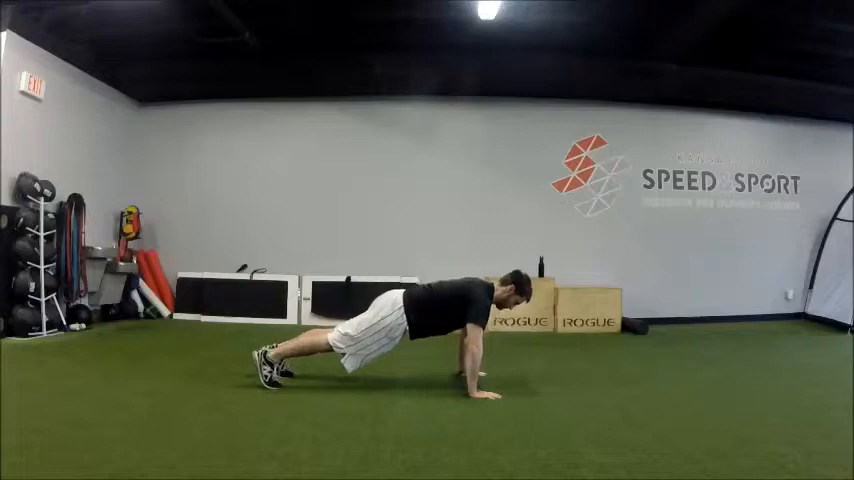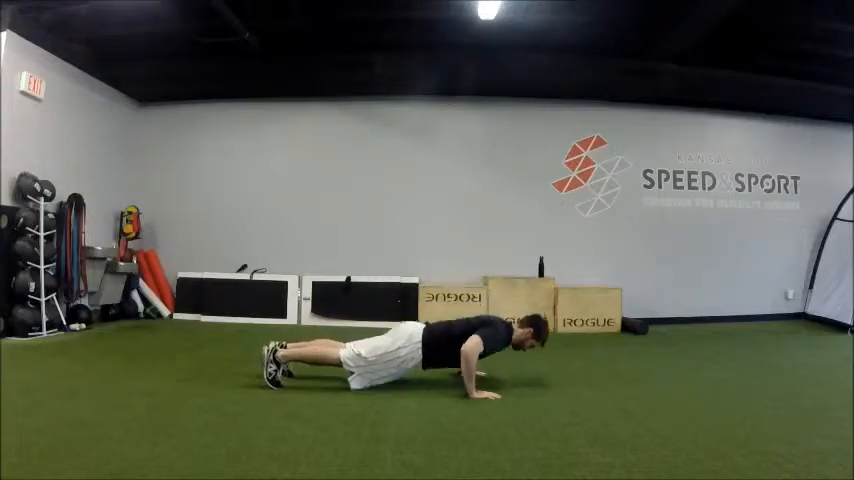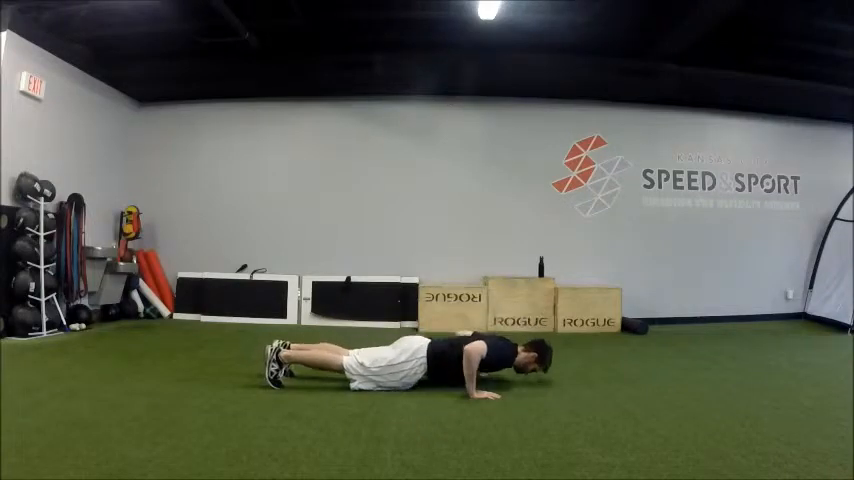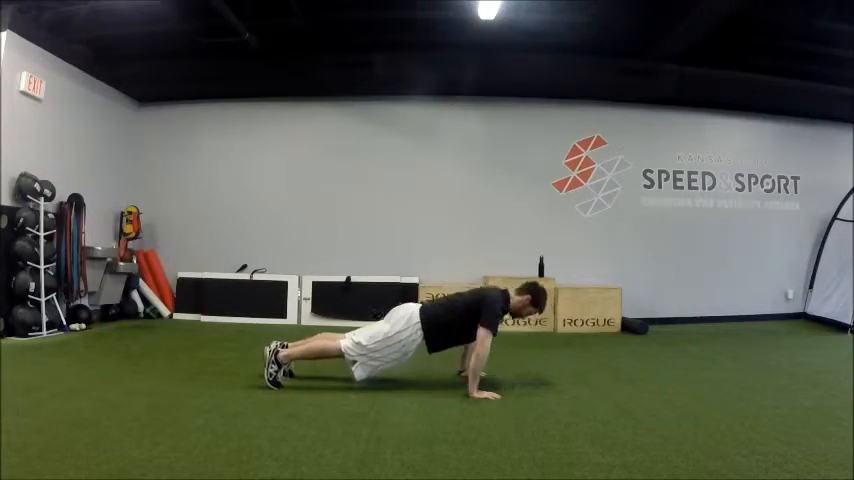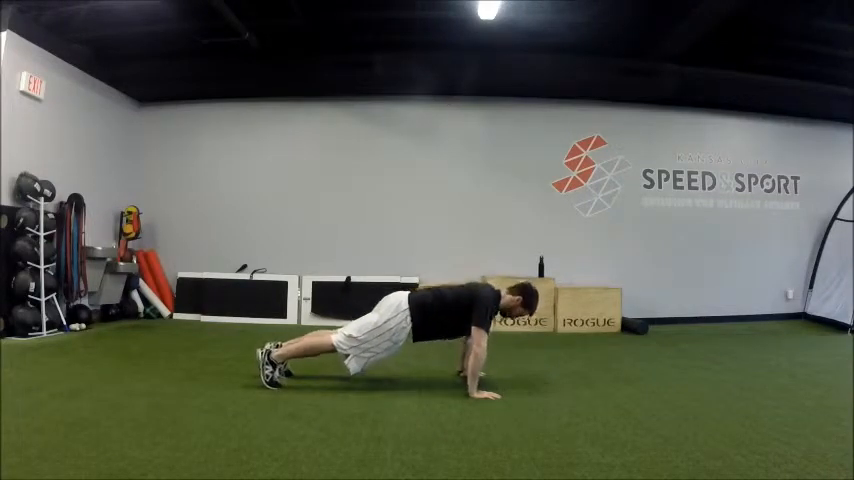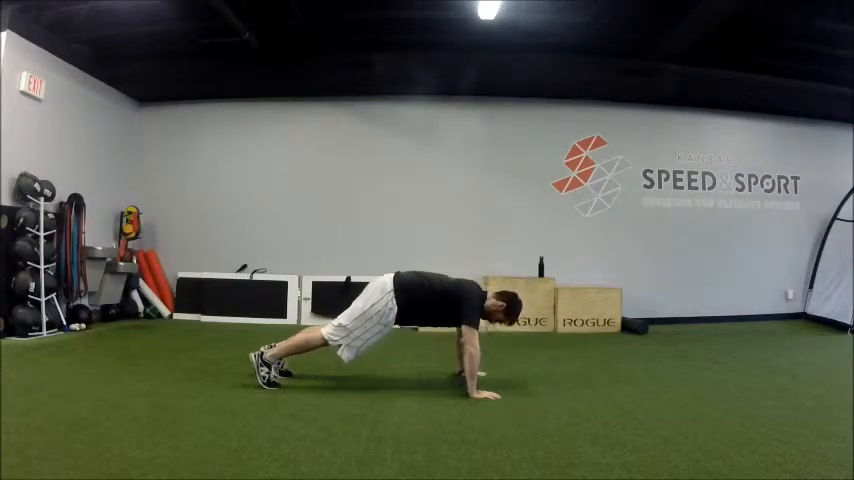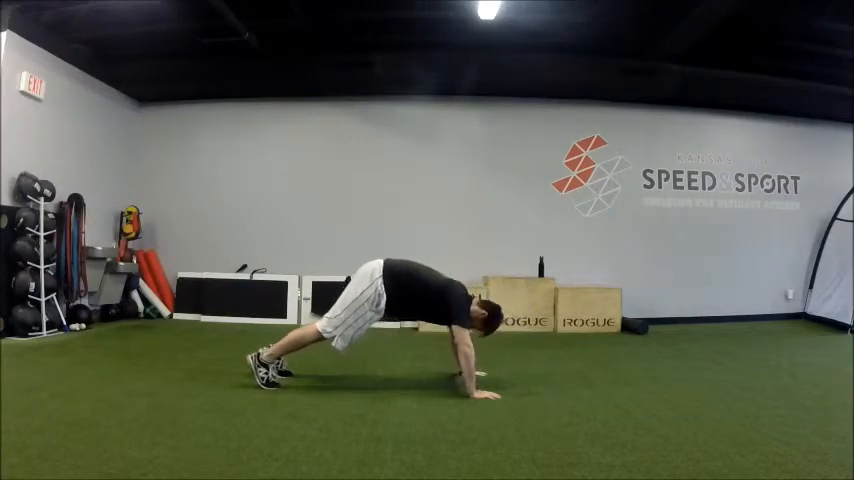
dt=0.4s
person 1, frame 1
left shoulder: (478, 291)
right shoulder: (481, 297)
left elbow: (464, 334)
right elbow: (474, 345)
left wrist: (463, 368)
right wrist: (474, 390)
left hip: (399, 307)
right hip: (398, 313)
left knee: (336, 337)
right knee: (334, 342)
left ankle: (276, 349)
right ankle: (272, 355)
person 1, frame 2
left shoulder: (496, 327)
right shoulder: (501, 334)
right elbow: (468, 351)
left wrist: (466, 368)
right wrist: (473, 390)
left hip: (414, 335)
right hip: (414, 346)
left knee: (346, 351)
right knee: (344, 358)
left ankle: (282, 348)
right ankle: (280, 356)
person 1, frame 3
left shoulder: (500, 343)
right shoulder: (505, 351)
left elbow: (467, 342)
right elbow: (471, 351)
left wrist: (468, 373)
right wrist: (473, 390)
left hip: (419, 348)
right hip: (417, 360)
left knee: (348, 356)
right knee: (348, 365)
left ankle: (287, 348)
right ankle: (282, 356)
person 1, frame 4
left shoulder: (493, 297)
right shoulder: (496, 303)
left elbow: (470, 333)
right elbow: (482, 346)
left wrist: (466, 368)
right wrist: (474, 390)
left hip: (413, 317)
right hip: (414, 327)
left knee: (347, 341)
right knee: (347, 349)
left ankle: (284, 348)
right ankle: (281, 357)
person 1, frame 5
left shoulder: (484, 296)
right shoulder: (488, 300)
left elbow: (469, 337)
right elbow: (479, 346)
left wrist: (465, 369)
right wrist: (474, 390)
left hip: (403, 309)
right hip: (403, 315)
left knee: (342, 337)
right knee: (340, 343)
left ankle: (278, 348)
right ankle: (274, 357)
person 1, frame 6
left shoulder: (468, 296)
right shoulder: (474, 298)
left elbow: (462, 338)
right elbow: (471, 345)
left wrist: (464, 369)
right wrist: (473, 390)
left hip: (390, 294)
right hip: (389, 298)
left knee: (333, 331)
right knee: (331, 335)
left ankle: (274, 351)
right ankle: (267, 357)
person 1, frame 7
left shoulder: (454, 299)
right shoulder: (459, 299)
left elbow: (456, 341)
right elbow: (464, 346)
left wrist: (465, 370)
right wrist: (473, 390)
left hip: (380, 280)
right hip: (377, 283)
left knee: (328, 327)
right knee: (327, 329)
left ankle: (273, 354)
right ankle: (264, 358)
